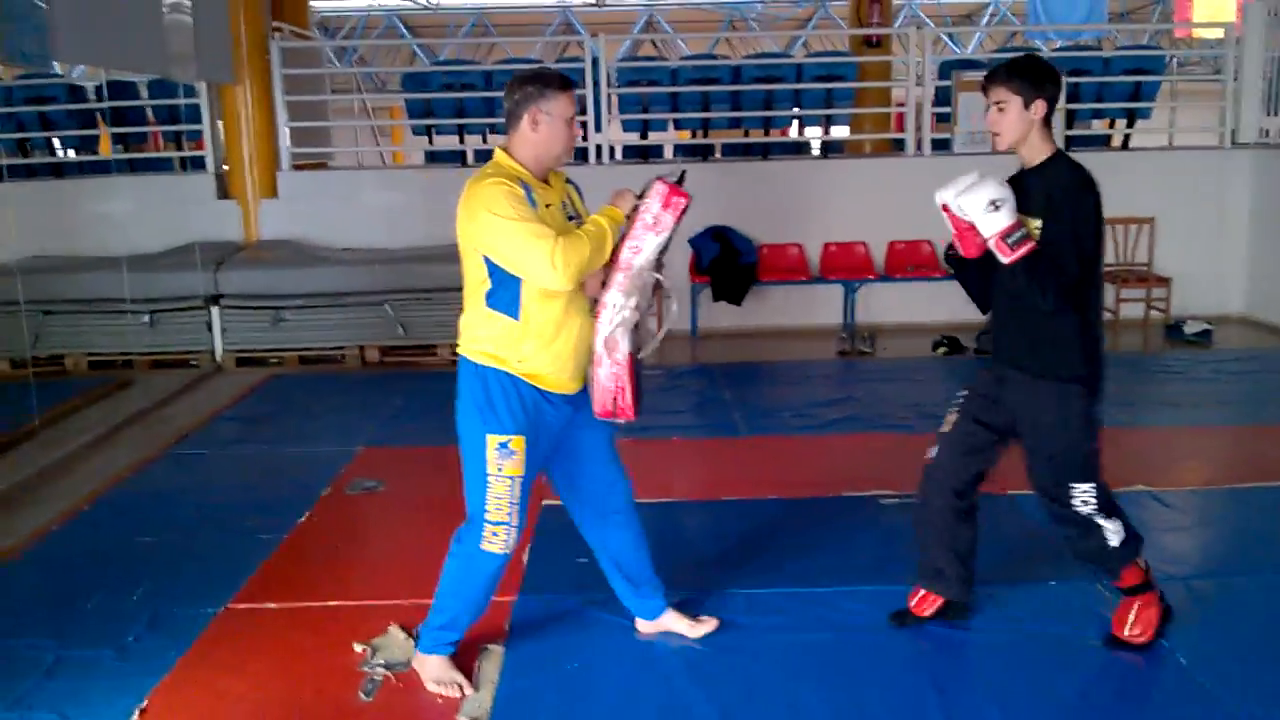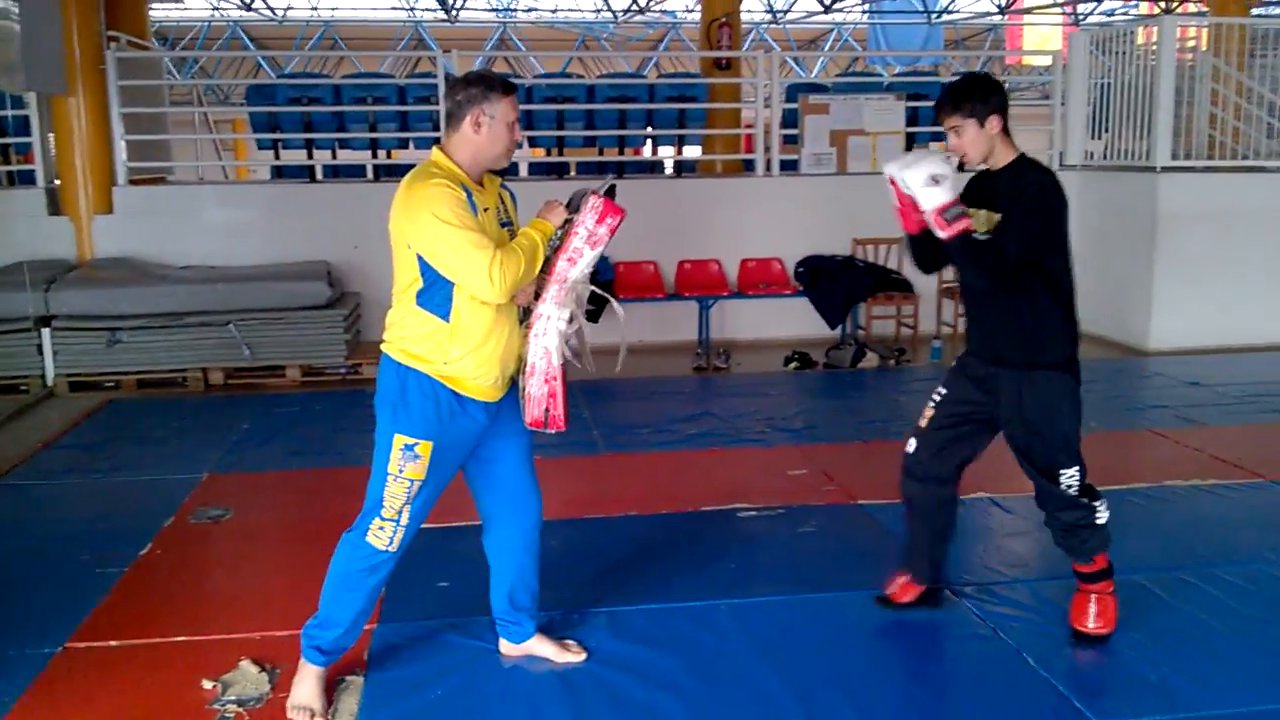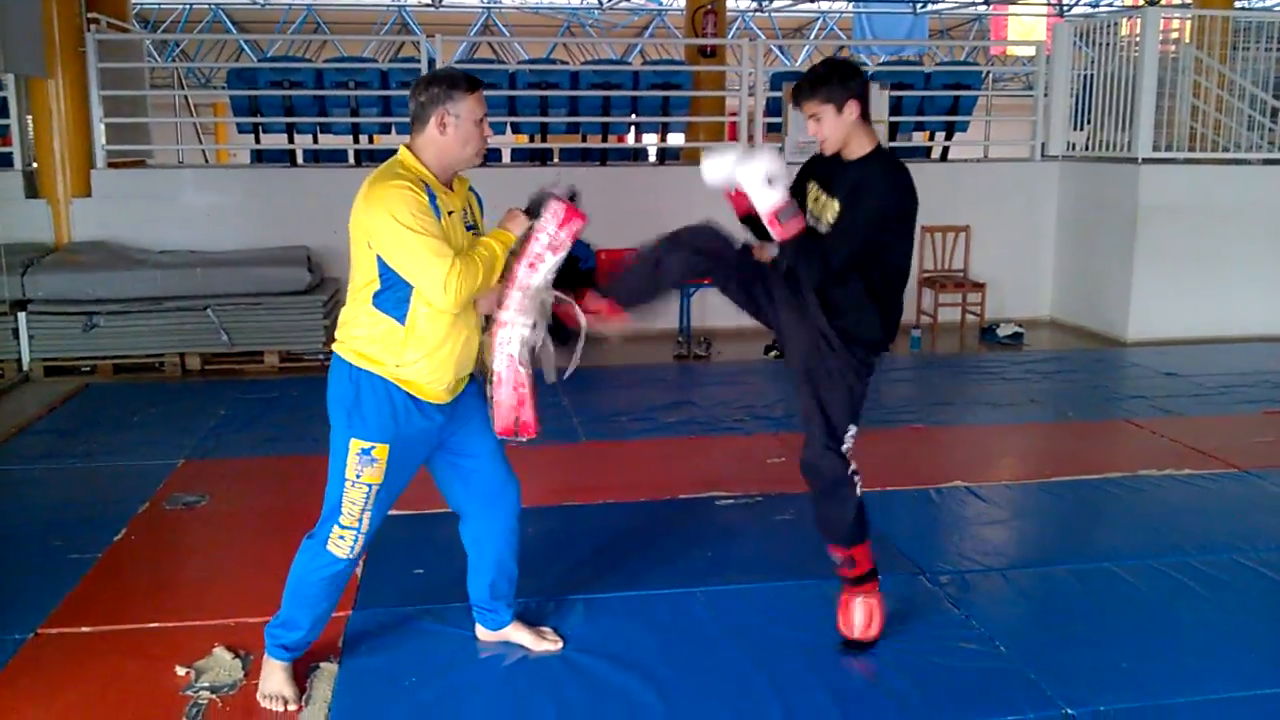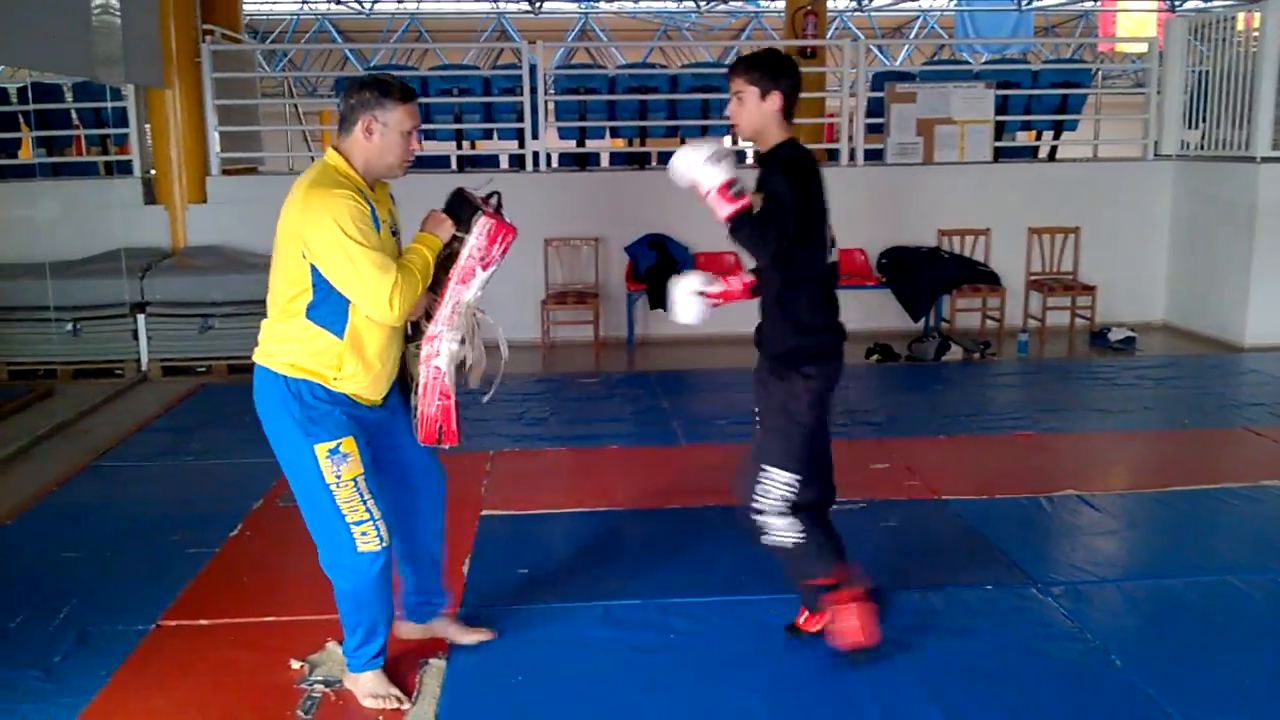
dt=0.7s
person 1, frame 1
left shoulder: (558, 187)
right shoulder: (492, 194)
left elbow: (578, 268)
right elbow: (557, 267)
left wrist: (608, 269)
right wrist: (610, 216)
left hip: (568, 382)
right hip: (503, 385)
left knee: (608, 501)
right knee: (493, 529)
left ankle: (650, 610)
right ankle: (434, 647)
person 1, frame 2
left shoulder: (493, 189)
right shoulder: (429, 194)
right elbow: (494, 277)
left wrist: (537, 278)
right wrist: (542, 227)
left hip: (491, 387)
right hip: (426, 388)
left knee: (517, 513)
right knee: (384, 530)
left ankle: (518, 633)
right ankle: (315, 659)
person 1, frame 3
left shoulder: (462, 195)
right shoulder: (390, 194)
left elbow: (474, 280)
right elbow: (452, 282)
left wrist: (493, 292)
right wrist: (505, 235)
left hip: (449, 389)
right hip: (378, 390)
left knee: (494, 500)
right knee: (344, 533)
left ankle: (495, 617)
right ankle: (281, 651)
person 1, frame 4
left shoulder: (373, 192)
right shoulder: (325, 199)
right elbow: (389, 299)
left wrist: (420, 293)
right wrist: (429, 241)
left hip: (366, 389)
right hip: (306, 393)
left knee: (420, 488)
right knee: (362, 536)
left ankle: (423, 612)
right ankle: (362, 664)
person 2, frame 1
left shoulder: (1071, 188)
right shoulder: (1010, 187)
left elbow: (1057, 294)
left wrist: (1009, 241)
right wrist: (967, 246)
left hip: (1061, 377)
right hip: (1007, 368)
left knee: (1075, 504)
right knee: (943, 479)
left ankle: (1144, 596)
right ankle: (941, 590)
person 2, frame 2
left shoulder: (1036, 188)
right shoulder: (977, 188)
left elbow: (990, 272)
right elbow: (930, 260)
left wrist: (944, 213)
right wrist: (915, 214)
left hip: (1039, 367)
right hip: (982, 361)
left knee: (1060, 484)
right knee: (924, 462)
left ankle: (1096, 582)
right ankle: (920, 576)
person 2, frame 3
left shoulder: (890, 184)
right shoulder: (822, 170)
left elbow: (846, 270)
right elbow: (793, 243)
left hip: (849, 336)
right hip: (798, 303)
left knee: (828, 466)
right knee: (700, 245)
left ankle: (859, 580)
right ankle: (610, 302)
person 2, frame 4
left shoulder: (792, 169)
right shoulder: (782, 166)
left elbow: (790, 257)
left wrist: (728, 201)
right wrist: (733, 287)
left hip: (803, 359)
right hip: (791, 356)
left knee: (772, 497)
right knee: (806, 486)
left ankle: (842, 594)
right ankle: (828, 600)
